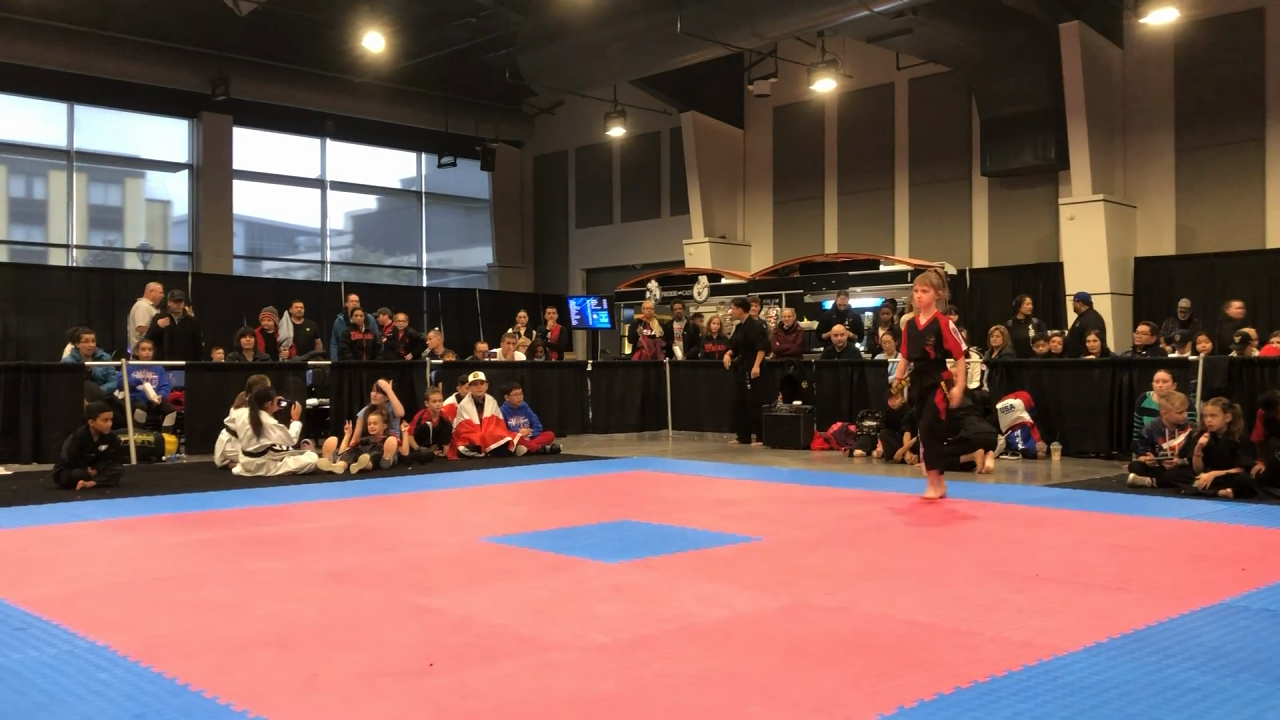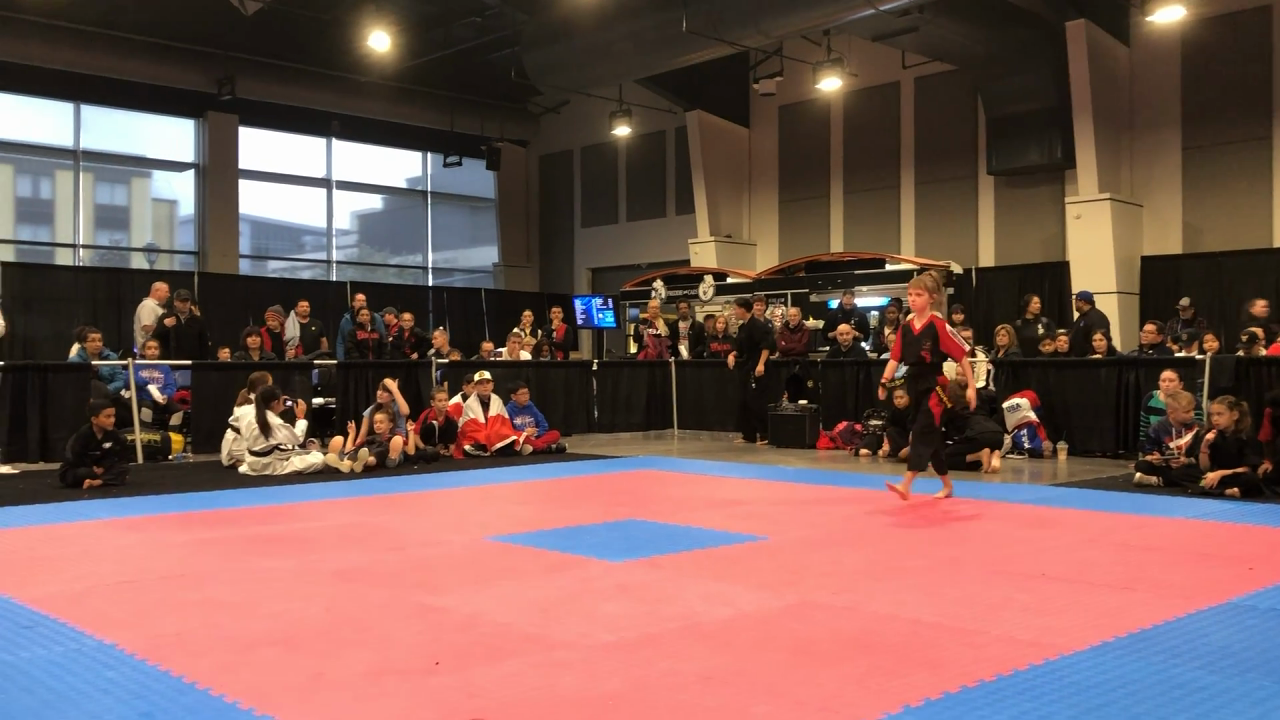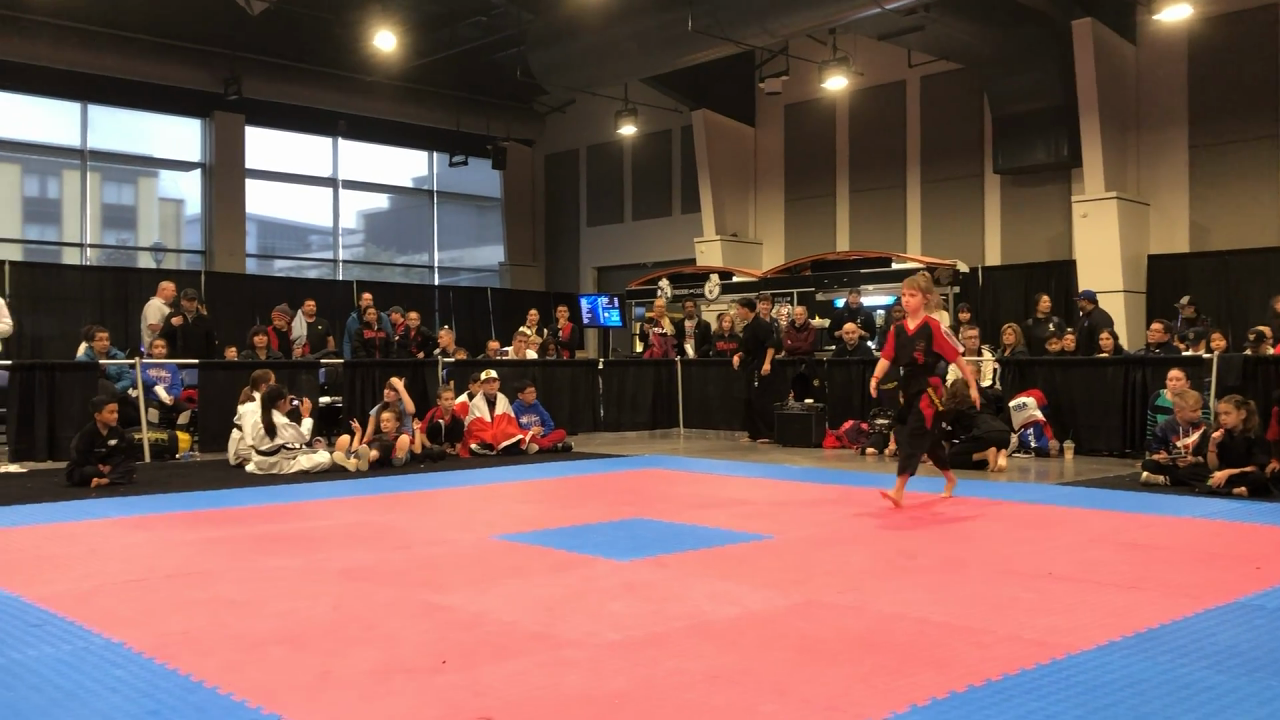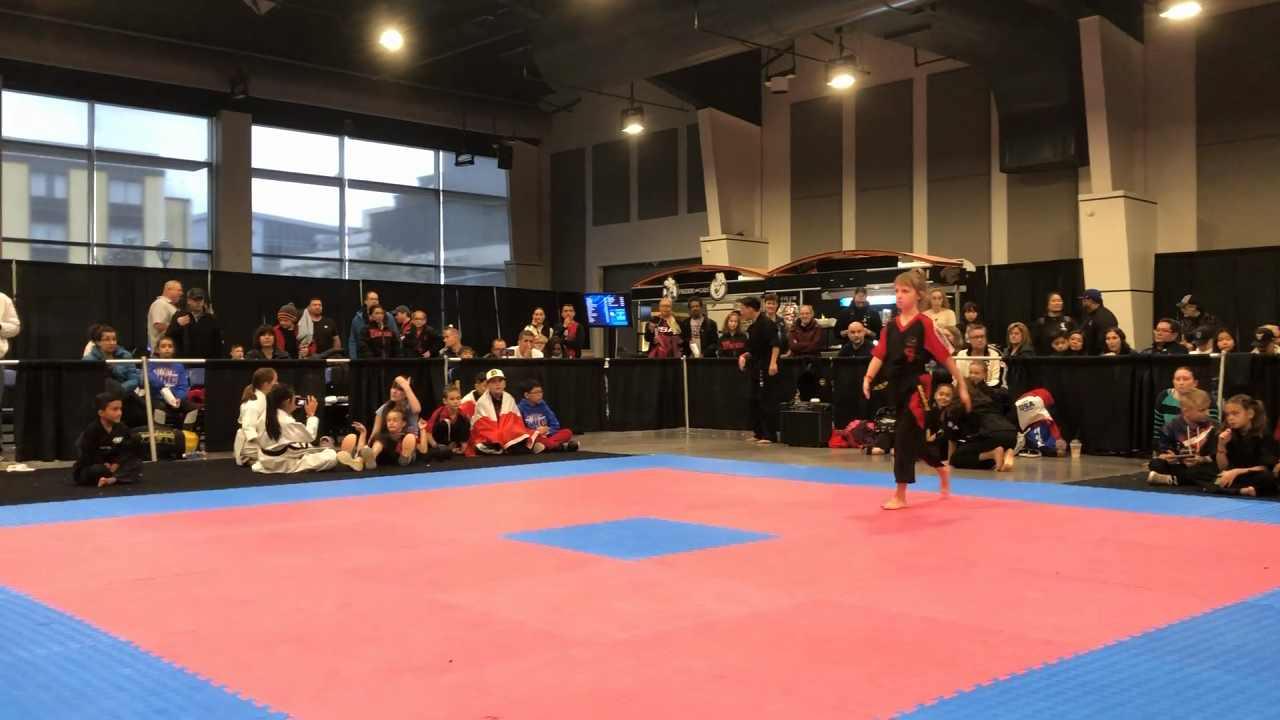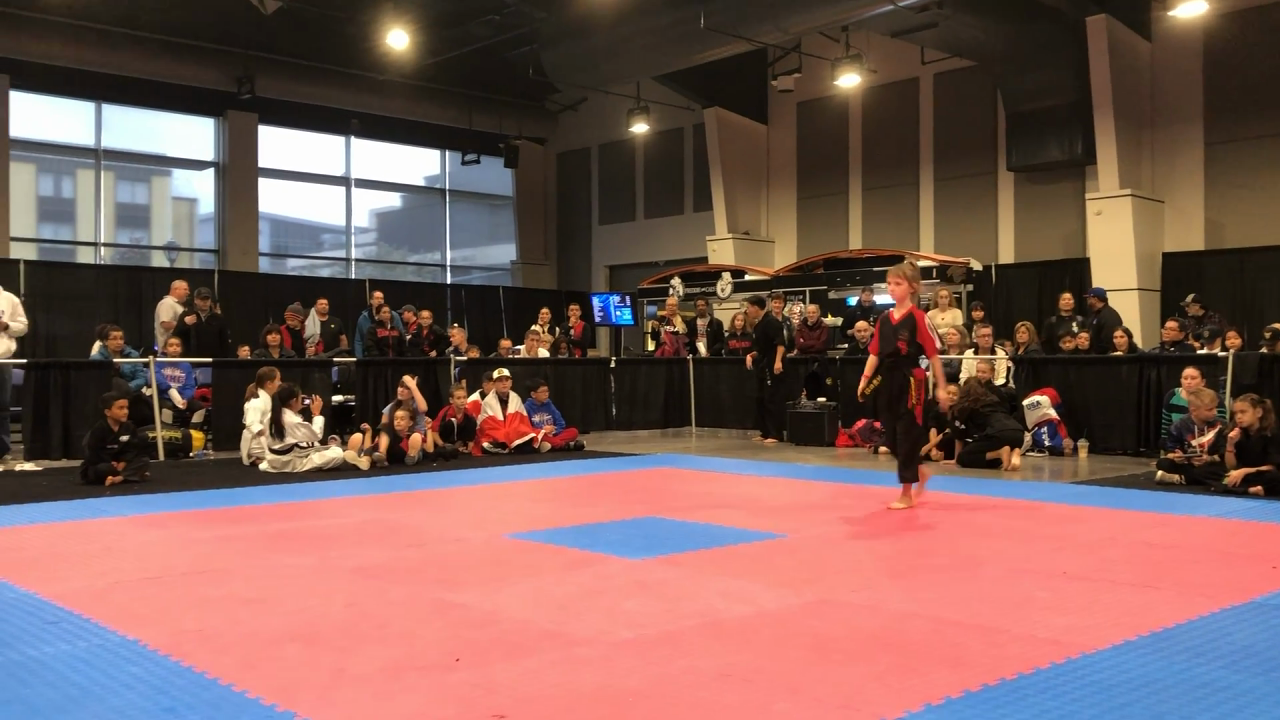
dt=0.1s
person 1, frame 1
left shoulder: (943, 323)
right shoulder: (911, 324)
left elbow: (959, 356)
right elbow: (905, 356)
left wrist: (959, 386)
right wrist: (898, 379)
left hip: (938, 380)
right hip: (918, 380)
left knee: (928, 430)
right knee: (928, 433)
left ankle: (934, 483)
right ankle: (939, 485)
person 1, frame 2
left shoulder: (939, 326)
right shoulder: (906, 328)
left elbow: (962, 356)
right elbow: (895, 358)
left wrist: (971, 387)
right wrist: (885, 381)
left hip: (933, 385)
right hip: (914, 385)
left knee: (921, 433)
right knee: (930, 436)
left ankle: (905, 485)
right ankle: (947, 485)
person 1, frame 3
left shoulder: (933, 327)
right shoulder: (898, 329)
left elbow: (956, 356)
right elbow: (886, 357)
left wrist: (972, 385)
right wrist: (875, 378)
left hip: (928, 387)
right hip: (909, 386)
left knee: (911, 435)
right knee: (927, 437)
left ankle: (898, 492)
right ankle: (950, 481)
person 1, frame 4
left shoulder: (925, 325)
right shoulder: (890, 327)
left elbow: (946, 357)
right elbow: (879, 356)
left wrist: (962, 387)
right wrist: (868, 378)
left hip: (917, 385)
right hip: (897, 385)
left knee: (906, 438)
right knee: (914, 439)
left ankle: (900, 495)
right ankle: (944, 472)
person 1, frame 5
left shoulder: (918, 317)
right shoulder: (884, 319)
left elbow: (933, 354)
right elbow: (875, 353)
left wrist: (941, 387)
right wrist: (865, 378)
left hip: (910, 380)
right hip: (887, 379)
left knee: (907, 435)
right knee: (893, 435)
left ankle: (908, 494)
right ankle: (919, 472)
